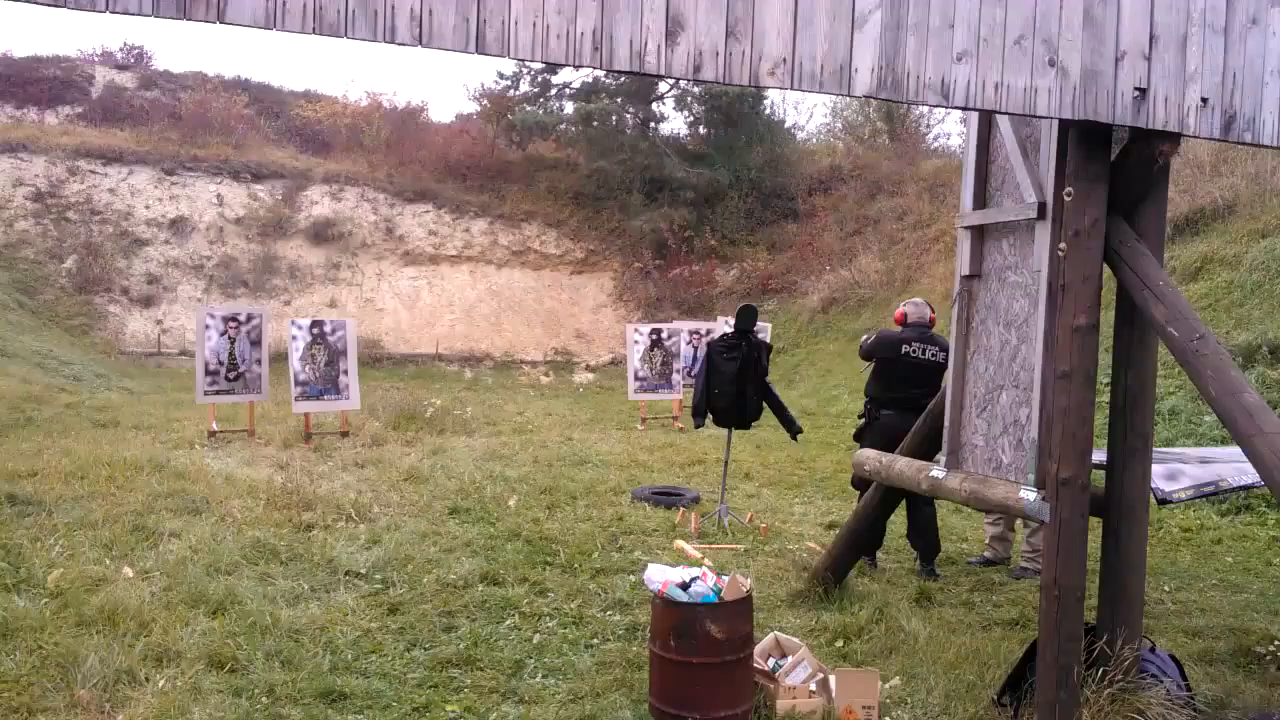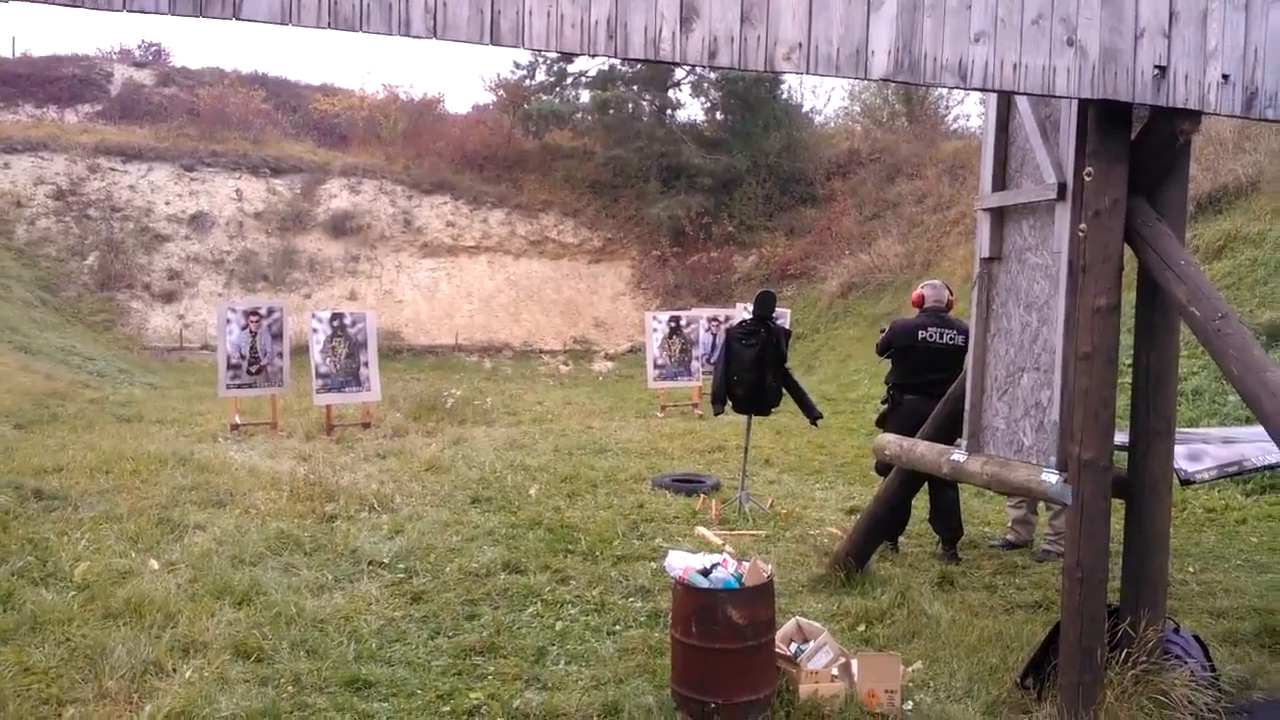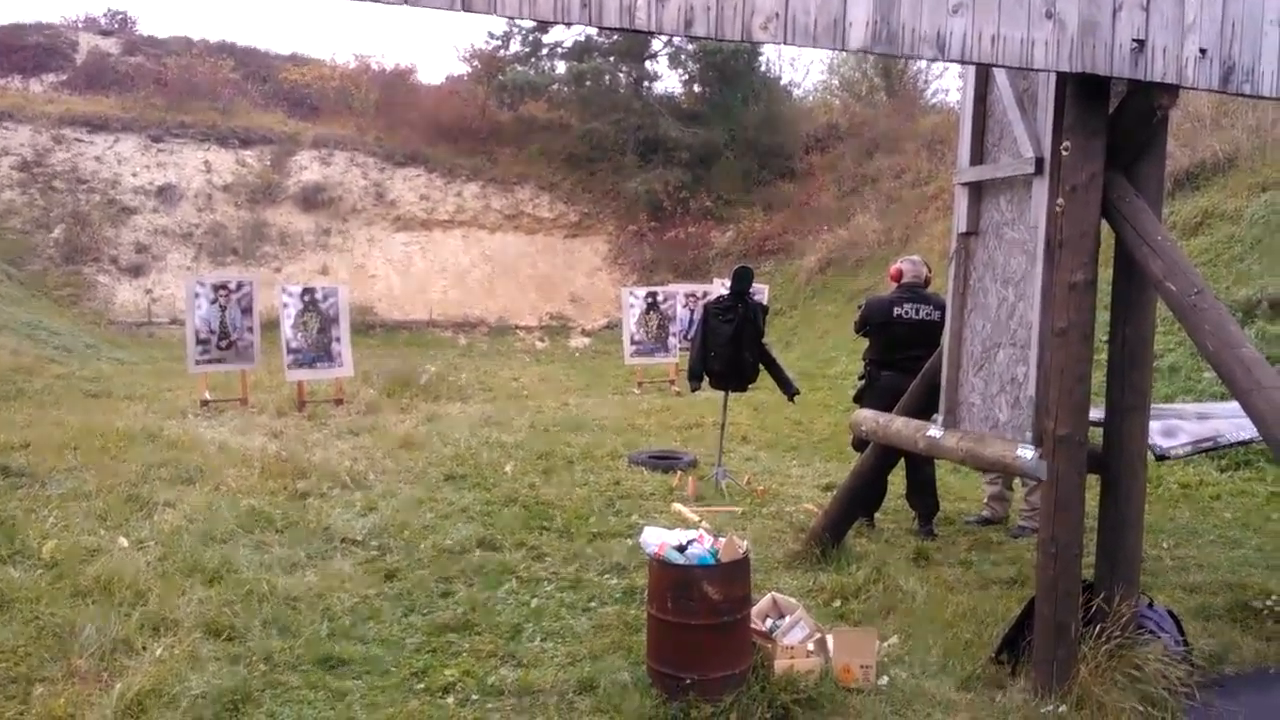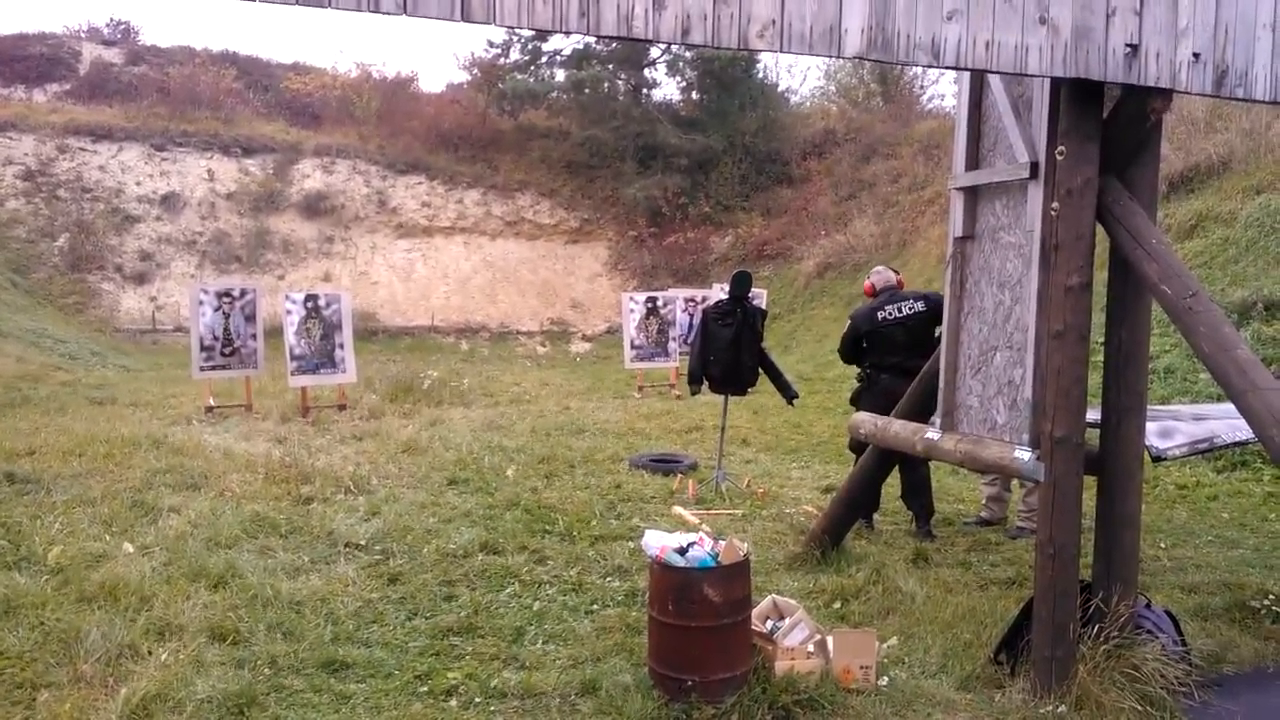
dt=1s
person 1, frame 1
left shoulder: (888, 340)
right shoulder: (943, 348)
left elbow: (865, 352)
right elbow: (937, 378)
left wrist: (867, 340)
left hip: (885, 422)
left knee: (873, 488)
right knee: (921, 493)
left ankle: (867, 553)
right ankle: (927, 560)
person 1, frame 2
left shoulder: (903, 327)
right shoulder: (963, 331)
left elbow: (882, 350)
right elbow: (963, 363)
left wrist: (889, 333)
left hip: (907, 408)
right knee: (944, 477)
left ankle: (889, 537)
right ankle: (949, 544)
person 1, frame 3
left shoulder: (878, 305)
right shoulder: (940, 307)
left elbow: (860, 328)
left hip: (883, 385)
right knee: (921, 454)
left ankle: (865, 514)
right ankle: (925, 521)
person 1, frame 4
left shoulder: (862, 315)
right shoulder: (926, 302)
left elbow: (846, 355)
right wrist: (931, 349)
left hip: (879, 389)
left knee: (869, 453)
right knee: (915, 455)
left ankle: (864, 516)
right ankle: (923, 522)
